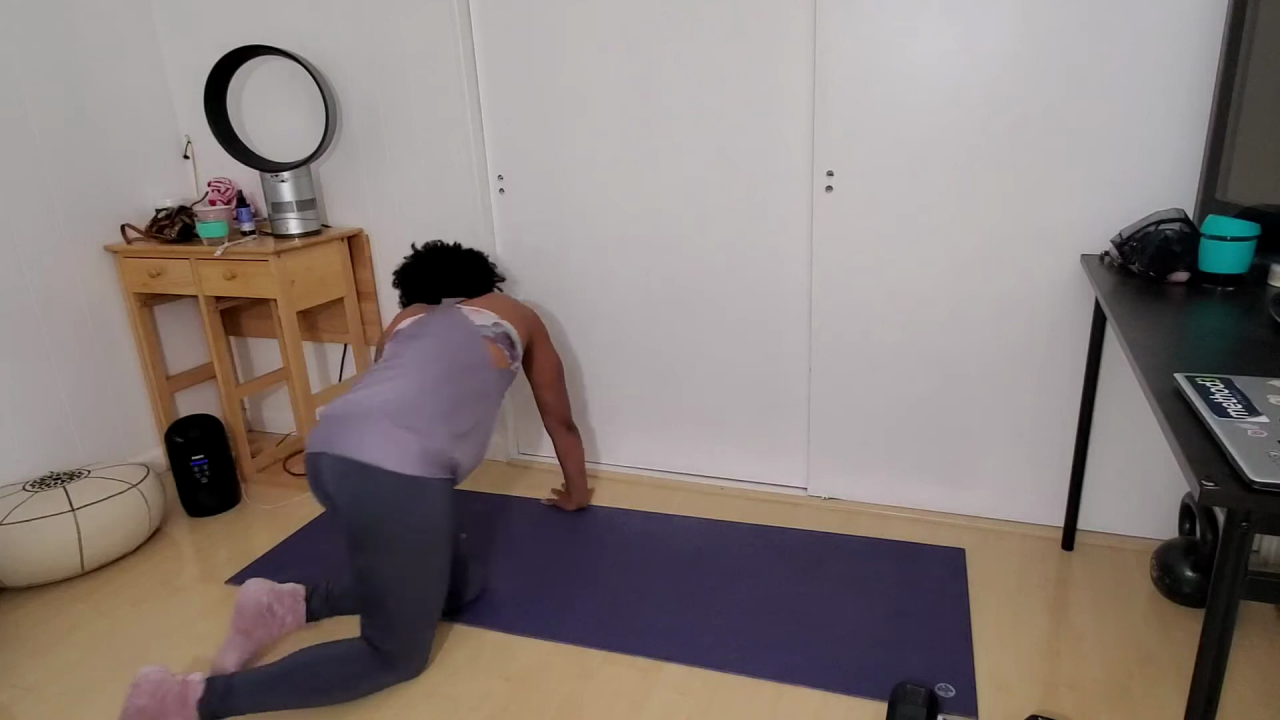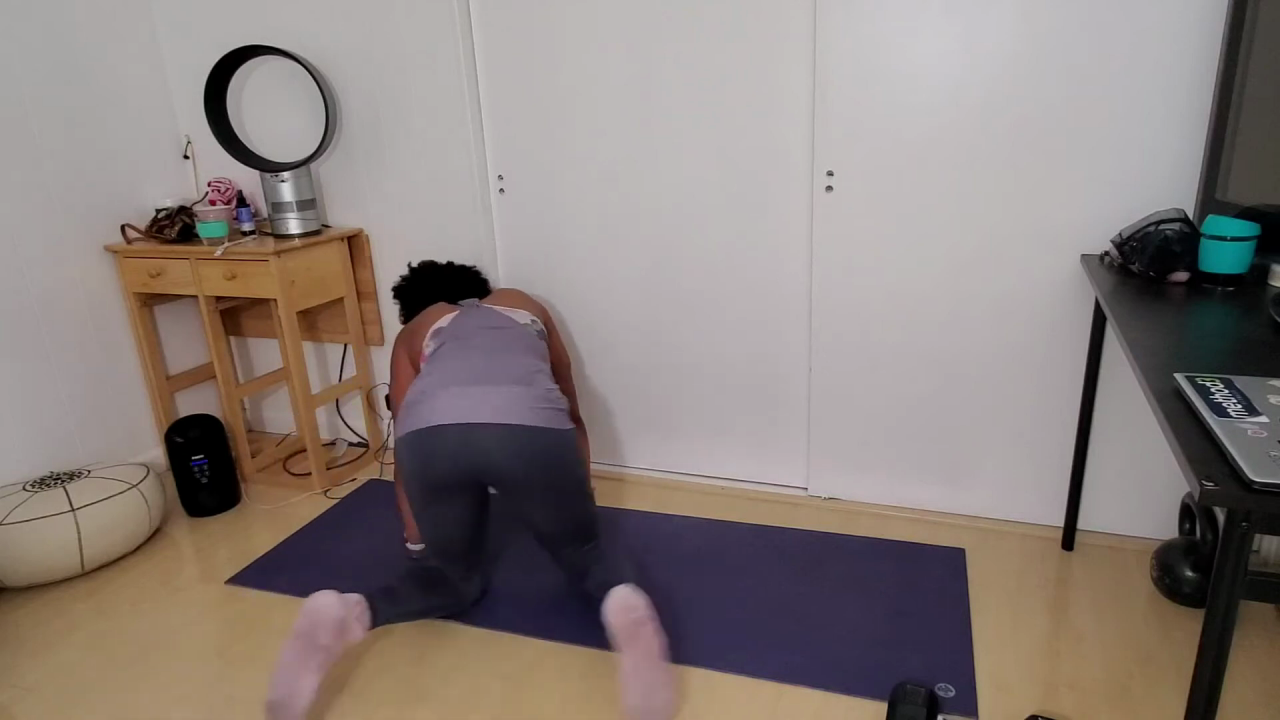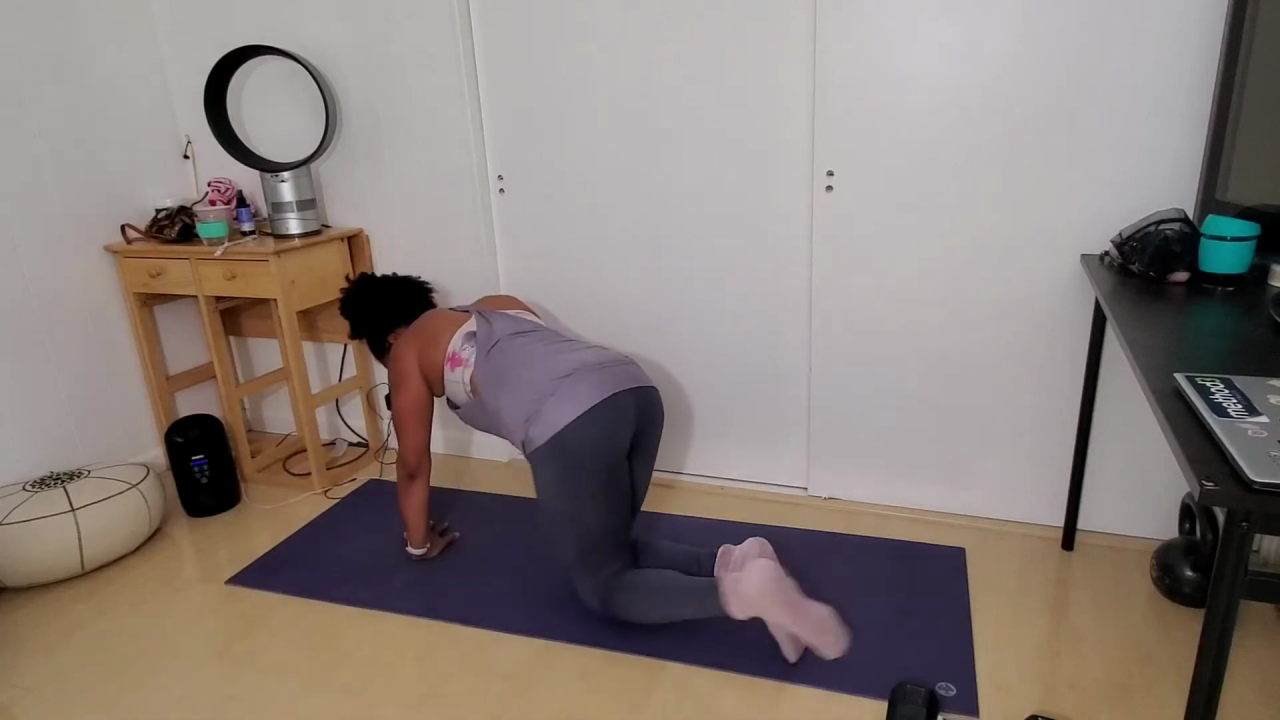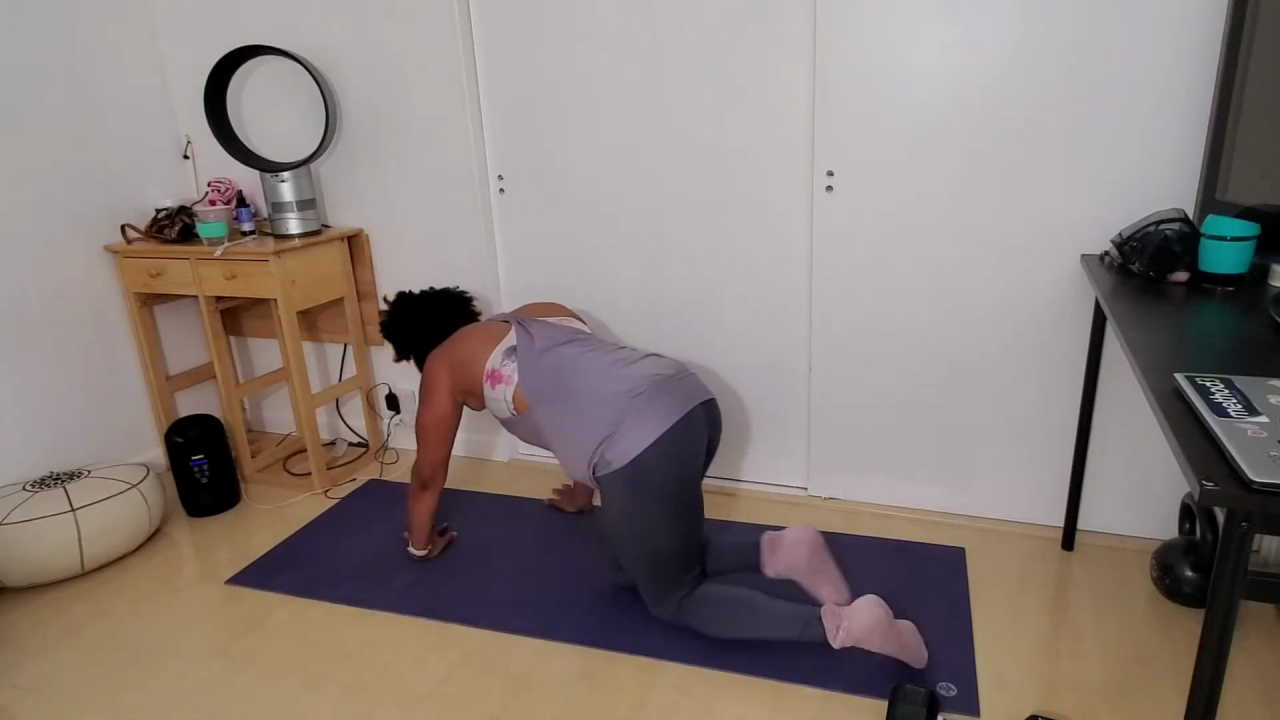
dt=0.5s
person 1, frame 1
left shoulder: (401, 322)
right shoulder: (516, 316)
right elbow: (560, 418)
right wrist: (576, 489)
left hip: (328, 449)
right hip: (396, 467)
left knee: (456, 585)
right knee: (396, 654)
left ankle: (292, 603)
person 1, frame 2
left shoulder: (414, 330)
right shoulder: (524, 305)
left elbow: (408, 448)
right elbow: (571, 408)
left wrist: (416, 533)
right wrist: (579, 497)
left hip: (431, 434)
right hip: (532, 428)
left knee: (453, 577)
right knee: (582, 554)
left ankle: (348, 615)
right ankle: (627, 614)
person 1, frame 3
left shoulder: (409, 348)
right shoulder: (500, 303)
left elbow: (414, 466)
left wrist: (420, 540)
right wrist: (563, 498)
left hip: (571, 419)
right hip: (631, 389)
left knee: (605, 590)
right knee: (599, 550)
left ankle: (747, 590)
right ankle: (733, 562)
person 1, frame 4
left shoulder: (443, 364)
right shoulder: (541, 311)
left elbow: (428, 475)
left wrist: (421, 542)
right wrist: (581, 492)
left hip: (640, 446)
right hip: (690, 400)
left knee: (675, 600)
right knee: (642, 555)
left ankle: (842, 623)
right ankle: (777, 551)
